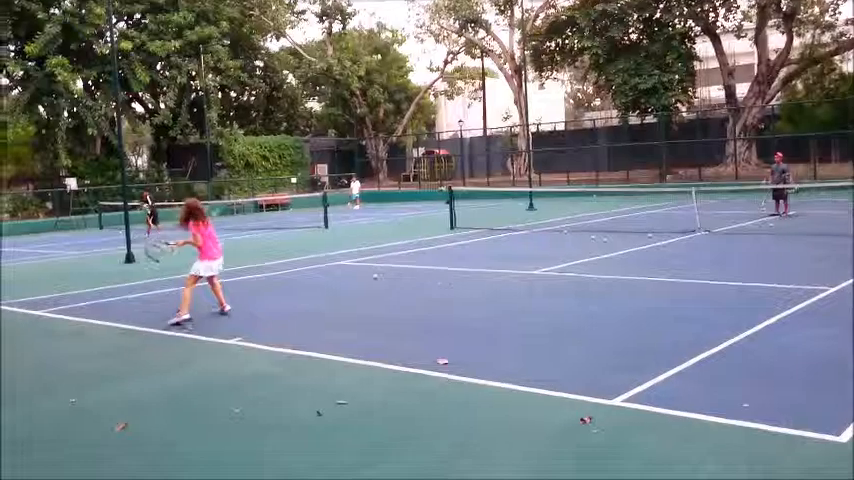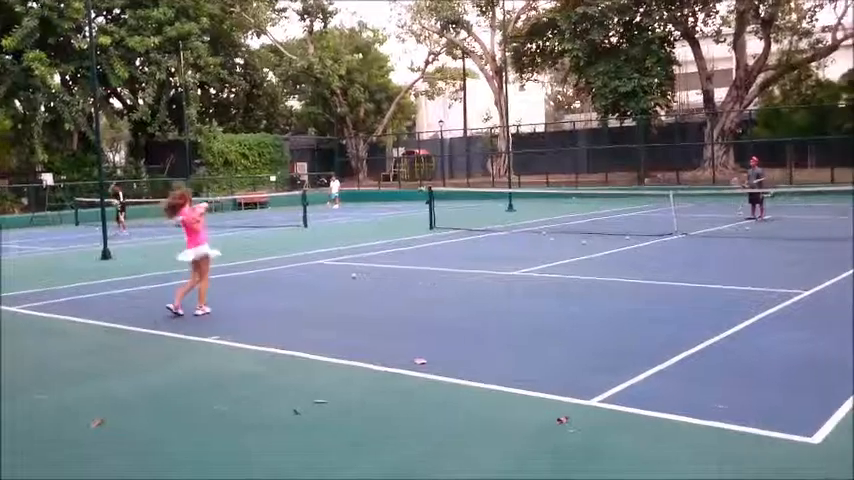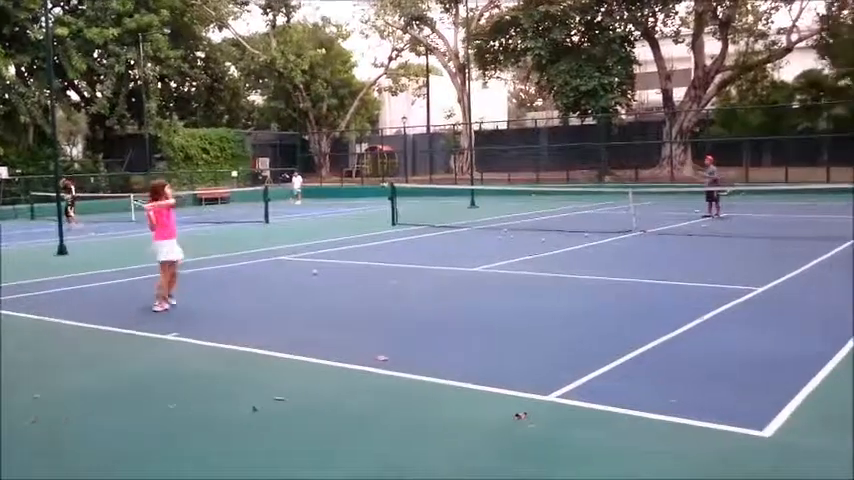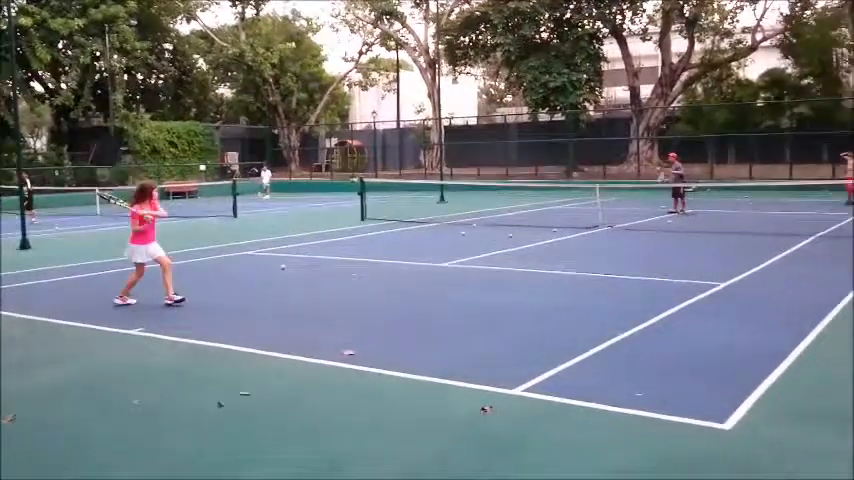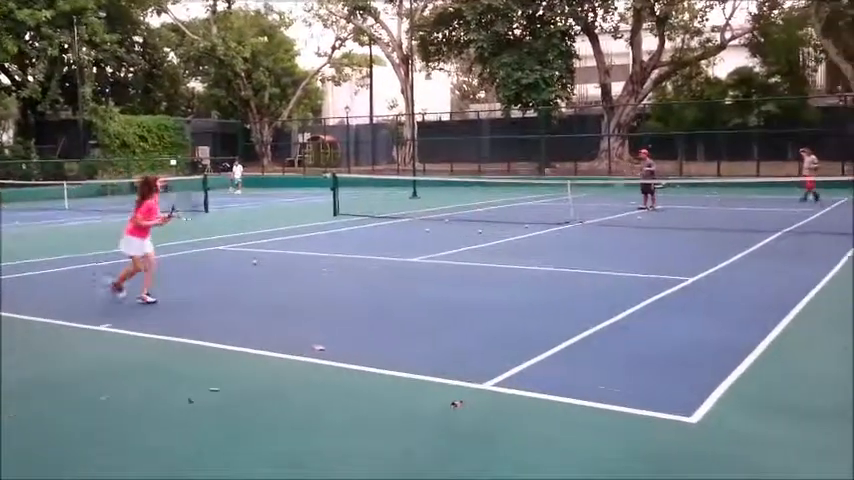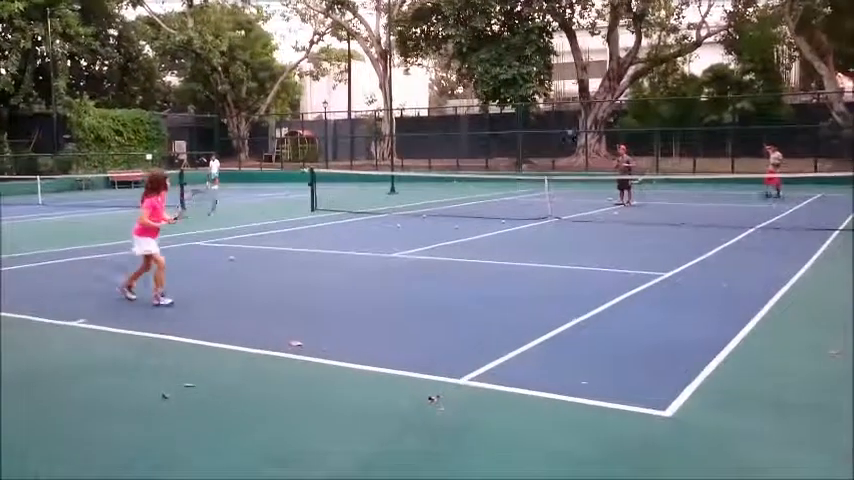
dt=0.3s
person 1, frame 1
left shoulder: (192, 224)
right shoulder: (205, 220)
left elbow: (199, 244)
left wrist: (185, 242)
left hip: (206, 260)
right hip: (217, 257)
left knee: (188, 285)
right knee: (212, 279)
left ankle: (183, 314)
right ankle: (223, 305)
person 1, frame 2
left shoulder: (190, 210)
right shoulder: (184, 214)
left elbow: (203, 206)
right elbow: (197, 230)
left wrist: (201, 208)
right wrist: (200, 213)
left hip: (194, 248)
right hip: (199, 247)
left knee: (195, 279)
right knee: (204, 278)
left ankle: (176, 304)
right ankle: (201, 306)
person 1, frame 3
left shoulder: (168, 201)
right shoulder: (152, 207)
left elbow: (172, 201)
right elbow: (152, 228)
left wrist: (153, 204)
right wrist: (149, 214)
left hip: (172, 241)
right hip: (161, 242)
left knee: (173, 272)
right knee: (166, 274)
left ankle: (167, 295)
right ankle: (159, 303)
person 1, frame 4
left shoulder: (153, 204)
right shoulder: (136, 210)
left elbow: (164, 214)
right elbow: (134, 230)
left wrist: (147, 212)
right wrist: (146, 224)
left hip: (151, 243)
right hip: (139, 245)
left knee: (167, 264)
right knee: (139, 273)
left ankle: (170, 296)
right ankle: (122, 296)
person 1, frame 5
left shoulder: (154, 198)
right shoulder: (147, 202)
left elbow: (156, 214)
right elbow: (137, 222)
left wrist: (162, 218)
right wrist: (153, 223)
left hip: (144, 237)
right hip: (134, 237)
left knee: (151, 263)
right knee: (137, 268)
left ankle: (144, 294)
right ankle: (117, 284)
person 1, frame 6
left shoulder: (161, 196)
right shoulder: (150, 199)
right elbow: (143, 221)
left wrist: (168, 219)
right wrist: (158, 225)
left hip: (151, 237)
right hip: (143, 237)
left knee: (147, 266)
right knee: (161, 263)
left ankle: (127, 286)
right ankle: (158, 295)
